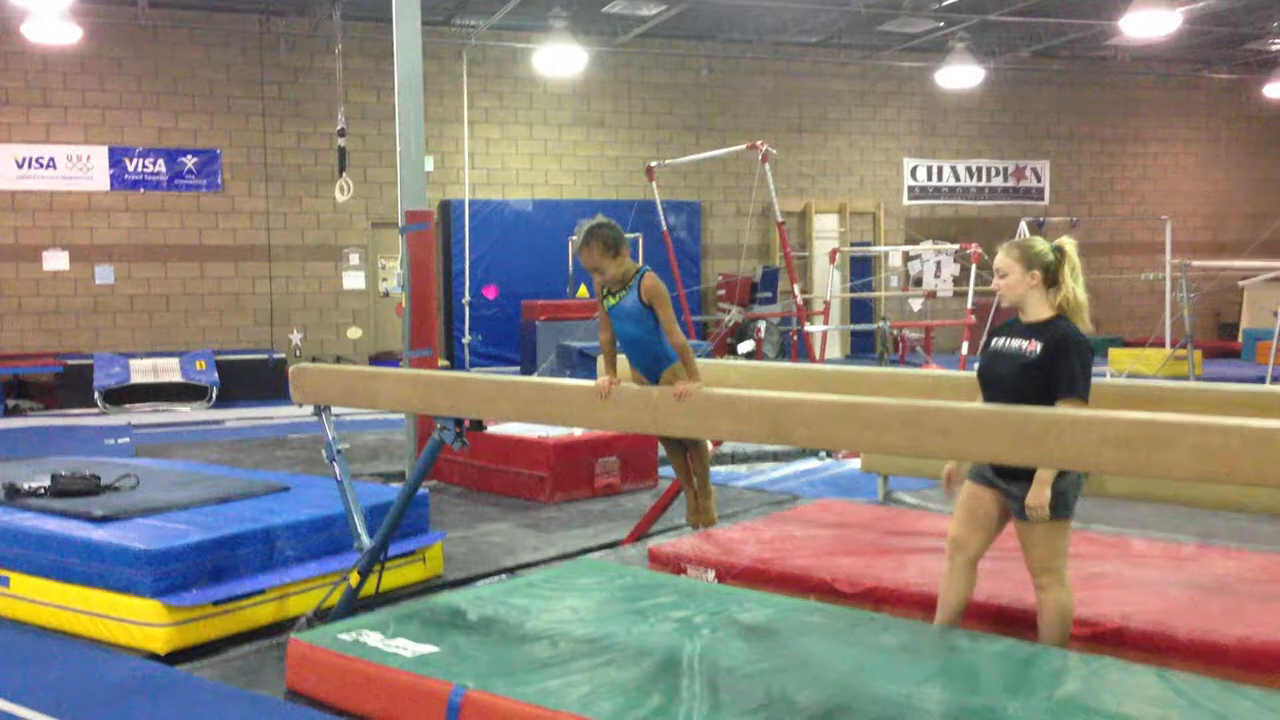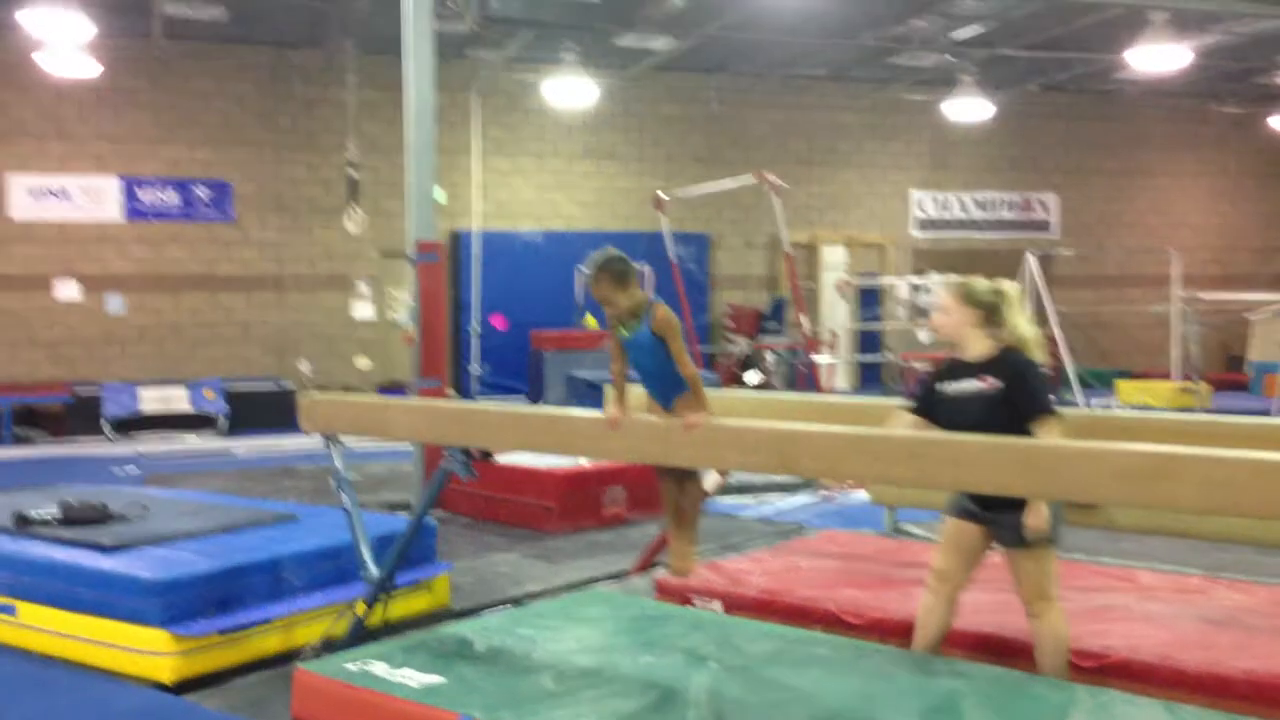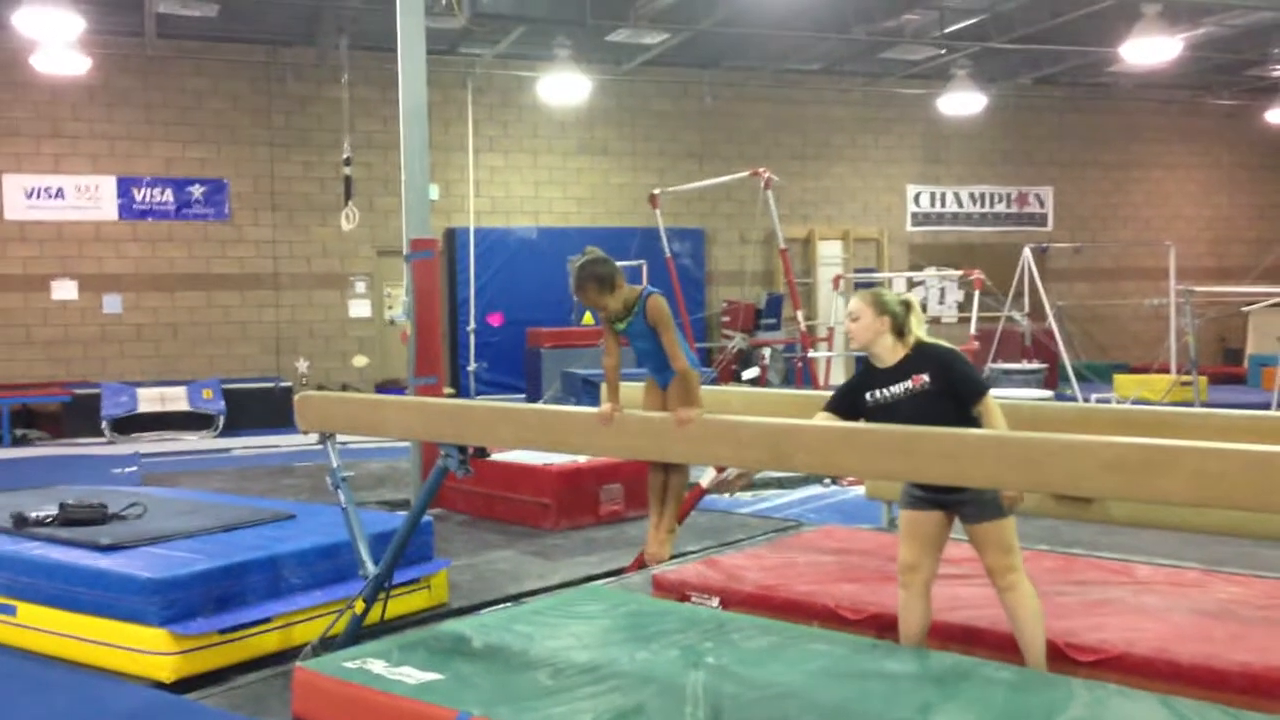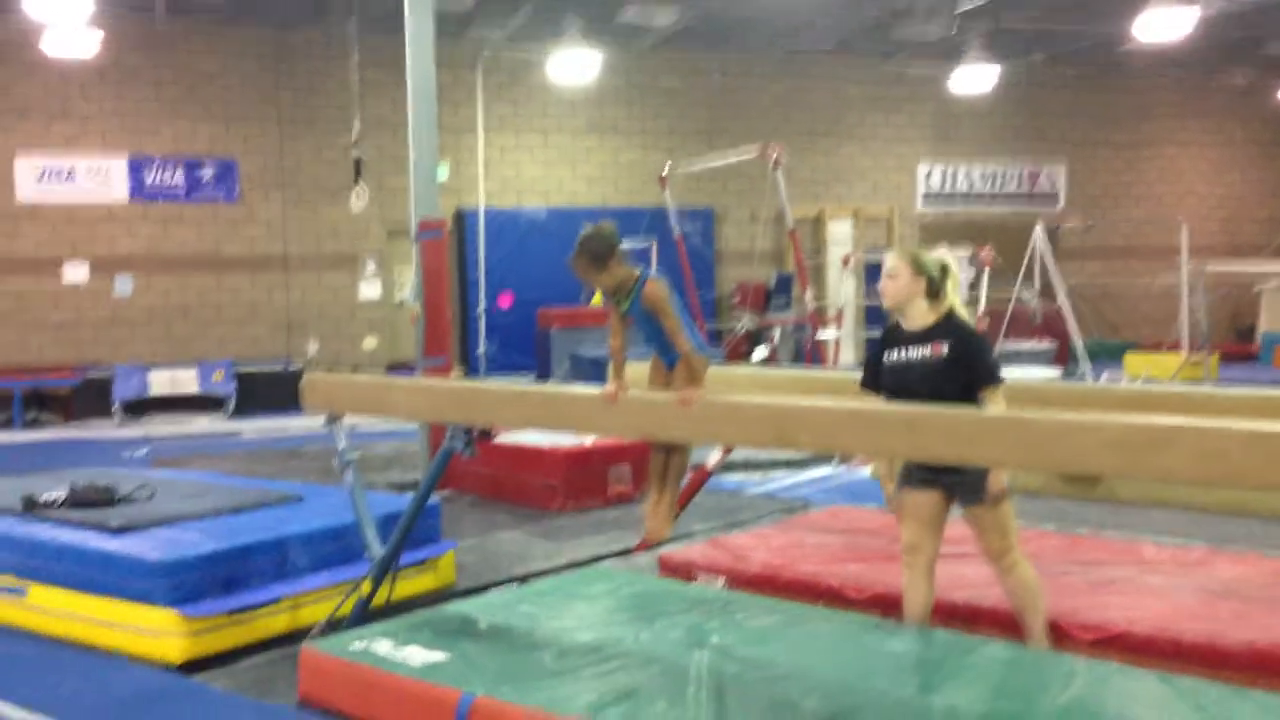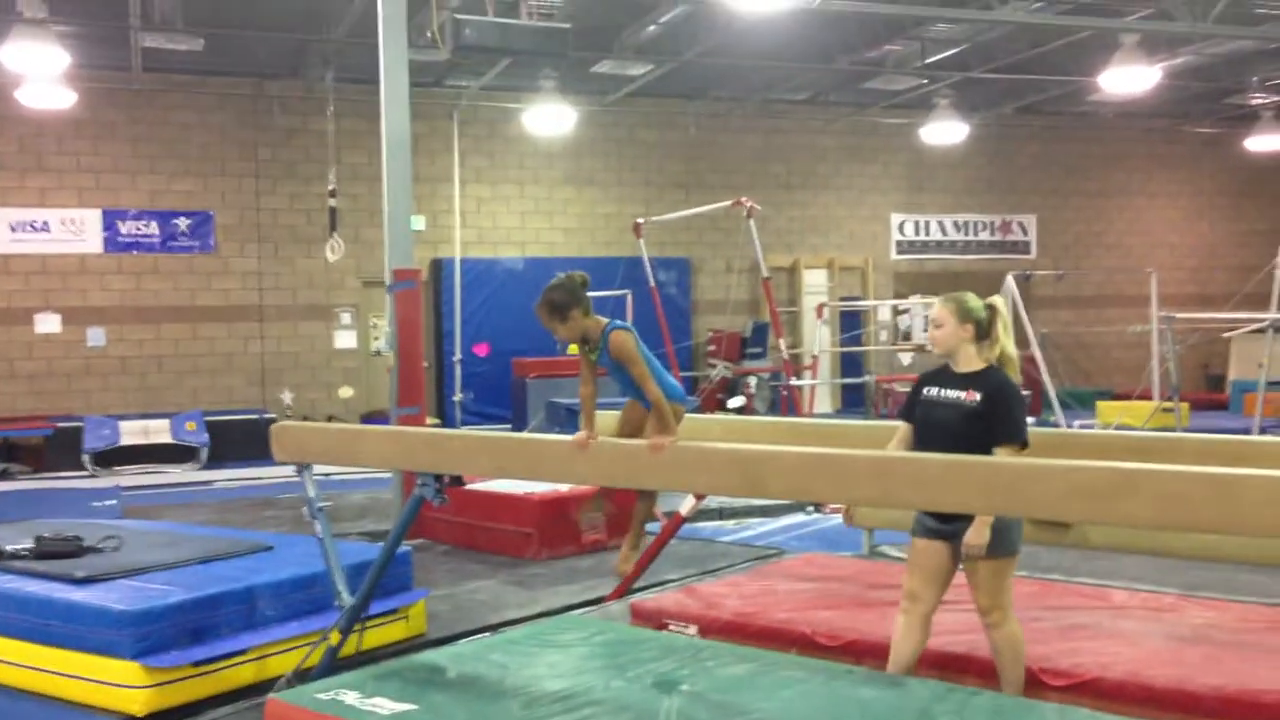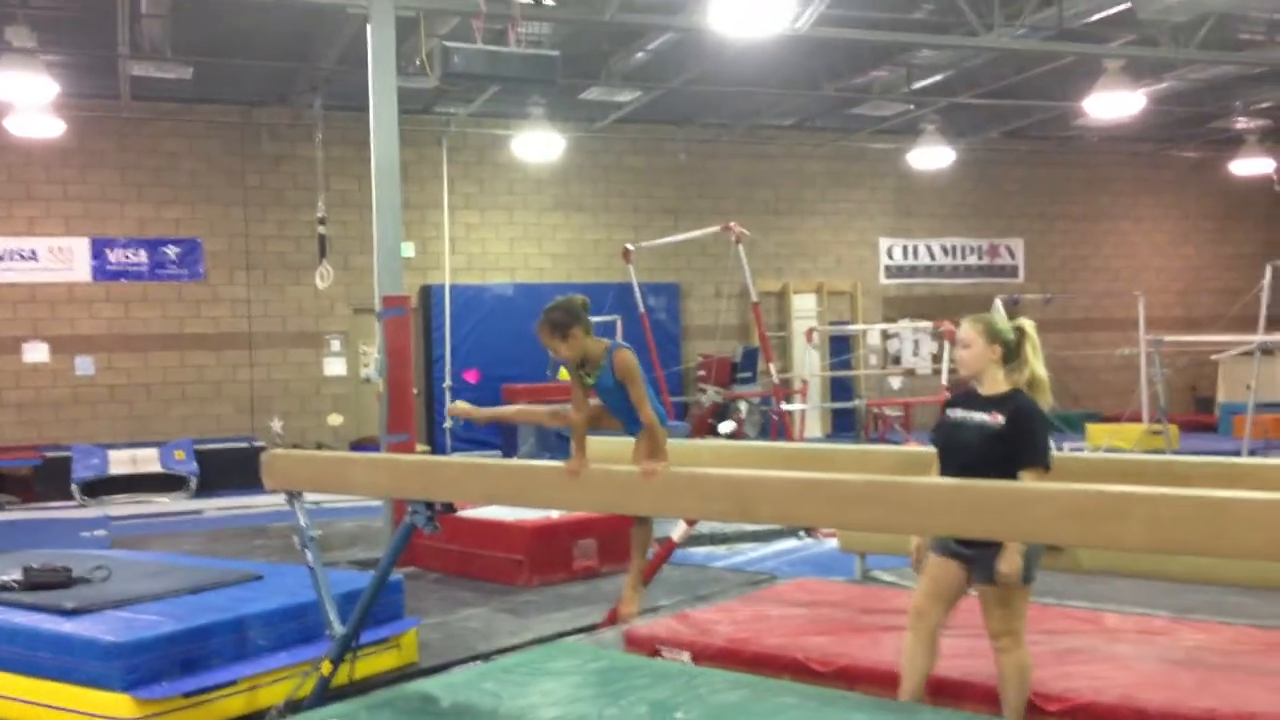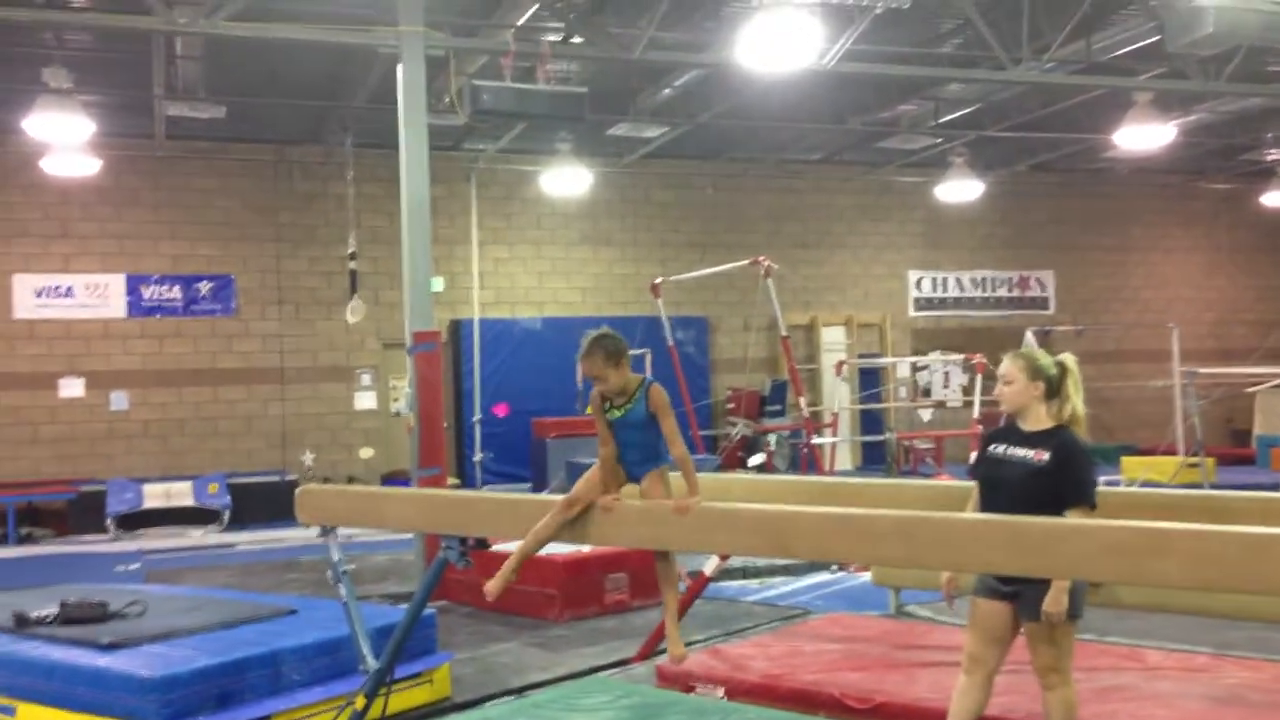
dt=0.4s
person 1, frame 1
left shoulder: (1067, 340)
right shoulder: (1002, 332)
left wrist: (1043, 483)
right wrist: (958, 457)
left hip: (1040, 476)
right hip: (991, 467)
left knee: (1046, 575)
right knee: (958, 549)
person 1, frame 2
left shoulder: (1018, 367)
right shoulder: (945, 376)
left elbow: (1046, 436)
right elbow: (903, 428)
left wrist: (1039, 503)
left hip: (1021, 503)
right hip: (971, 499)
left knee: (1039, 601)
right knee: (940, 581)
person 1, frame 3
left shoulder: (939, 360)
right shoulder: (863, 384)
left elbow: (988, 410)
left hip: (976, 481)
right hip: (923, 488)
left knee: (1007, 575)
right knee: (911, 575)
person 1, frame 4
left shoulder: (961, 337)
right shoulder: (888, 343)
left elbow: (993, 401)
left wrist: (998, 467)
right wrist: (886, 475)
left hip: (972, 464)
right hip: (920, 467)
left knee: (1004, 555)
right knee: (915, 554)
left ankle: (1039, 650)
person 1, frame 5
left shoulder: (1000, 388)
right shoulder: (929, 383)
right elbow: (904, 441)
left wrist: (984, 523)
left hip: (984, 518)
right hip: (933, 515)
left knee: (995, 613)
right knee: (914, 602)
person 1, frame 6
left shoulder: (1023, 411)
right shoulder: (956, 404)
left elbow: (1031, 487)
left wrist: (1015, 549)
right wrist: (922, 530)
left hip: (1001, 542)
right hip: (952, 536)
left knee: (1005, 637)
right knee: (921, 617)
person 1, frame 7
left shoulder: (1067, 448)
right shoulder: (995, 440)
right elbow: (976, 506)
left wrist: (1061, 588)
left hip: (1045, 579)
right hip: (997, 573)
left knee: (1052, 675)
right knee: (975, 664)
person 2, frame 1
left shoulder: (648, 283)
right shoulder: (601, 286)
left elbow: (674, 334)
right elbow: (606, 333)
left wrist: (694, 379)
right wrist: (609, 374)
left hip: (669, 367)
right hip: (639, 370)
left knee: (689, 434)
right knee: (665, 436)
left ankle: (705, 493)
right ankle: (690, 495)
person 2, frame 2
left shoulder: (659, 315)
right shoulder: (614, 318)
left elbow: (686, 365)
right elbow: (618, 364)
left wrist: (702, 410)
right wrist: (619, 405)
left hip: (682, 394)
right hip: (655, 396)
left knee: (687, 466)
right knee: (665, 467)
left ankle: (688, 540)
right ankle: (674, 538)
person 2, frame 3
left shoulder: (653, 303)
right shoulder: (608, 312)
left elbow: (678, 357)
right elbow: (611, 357)
left wrist: (694, 404)
right wrist: (611, 401)
left hip: (681, 374)
right hip: (655, 377)
left ankle: (669, 525)
right ankle: (654, 521)
person 2, frame 4
left shoulder: (651, 287)
right shoulder: (613, 291)
left elbow: (679, 338)
right elbow: (617, 338)
left wrist: (696, 384)
right wrist: (617, 381)
left hip: (689, 353)
right hip: (663, 355)
left ankle: (668, 503)
right ankle: (654, 499)
person 2, frame 5
left shoulder: (617, 337)
right shoulder: (585, 338)
left elbow: (650, 387)
right elbow: (587, 386)
left wrist: (668, 432)
right wrist: (587, 430)
left hip: (667, 398)
right hip: (641, 397)
left ankle: (632, 543)
right ankle: (600, 498)
person 2, frame 6
left shoulder: (620, 357)
right shoulder: (577, 362)
left elbow: (646, 410)
right elbow: (580, 410)
left wrist: (659, 457)
right wrist: (578, 456)
left hip: (646, 423)
right hip: (615, 412)
right knee: (553, 416)
left ankle: (634, 583)
right ankle: (477, 412)
person 2, frame 7
left shoulder: (653, 393)
right shoulder: (598, 397)
left elbow: (677, 444)
right elbow: (606, 447)
left wrist: (692, 493)
right wrist: (608, 491)
left hip: (651, 466)
right hip: (619, 462)
right knee: (570, 503)
left ankle: (672, 626)
right ankle: (509, 567)
